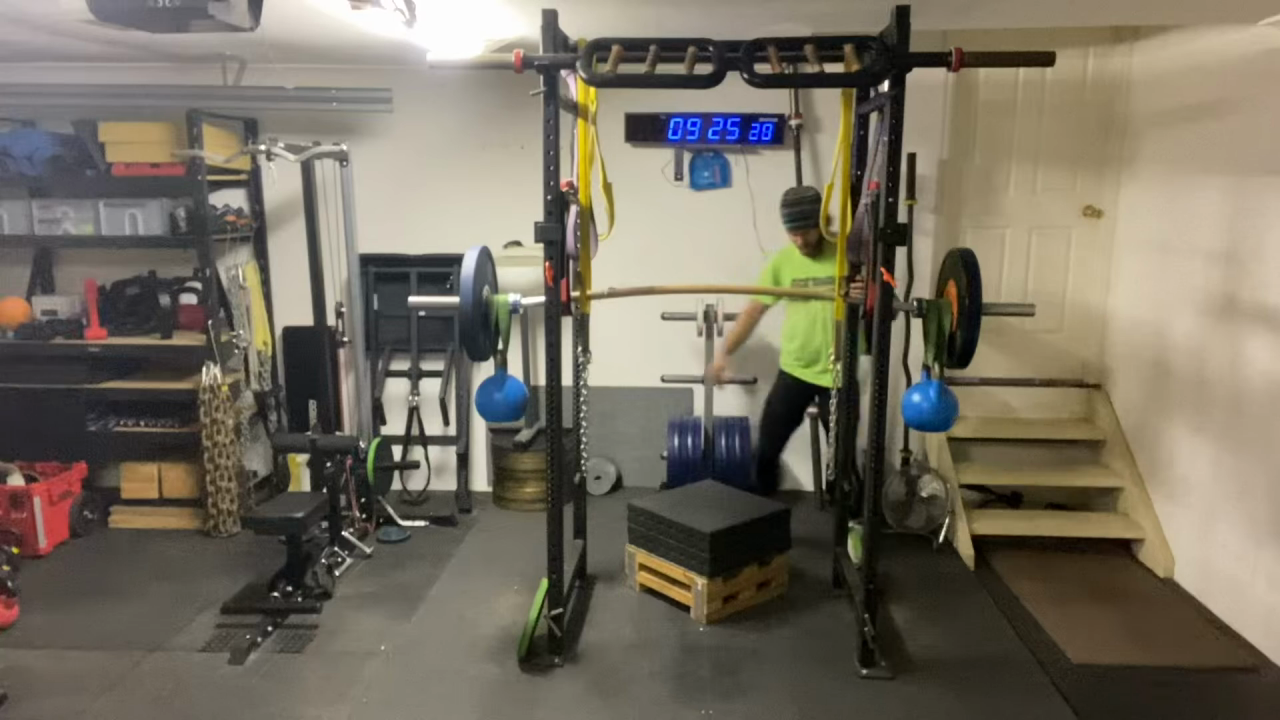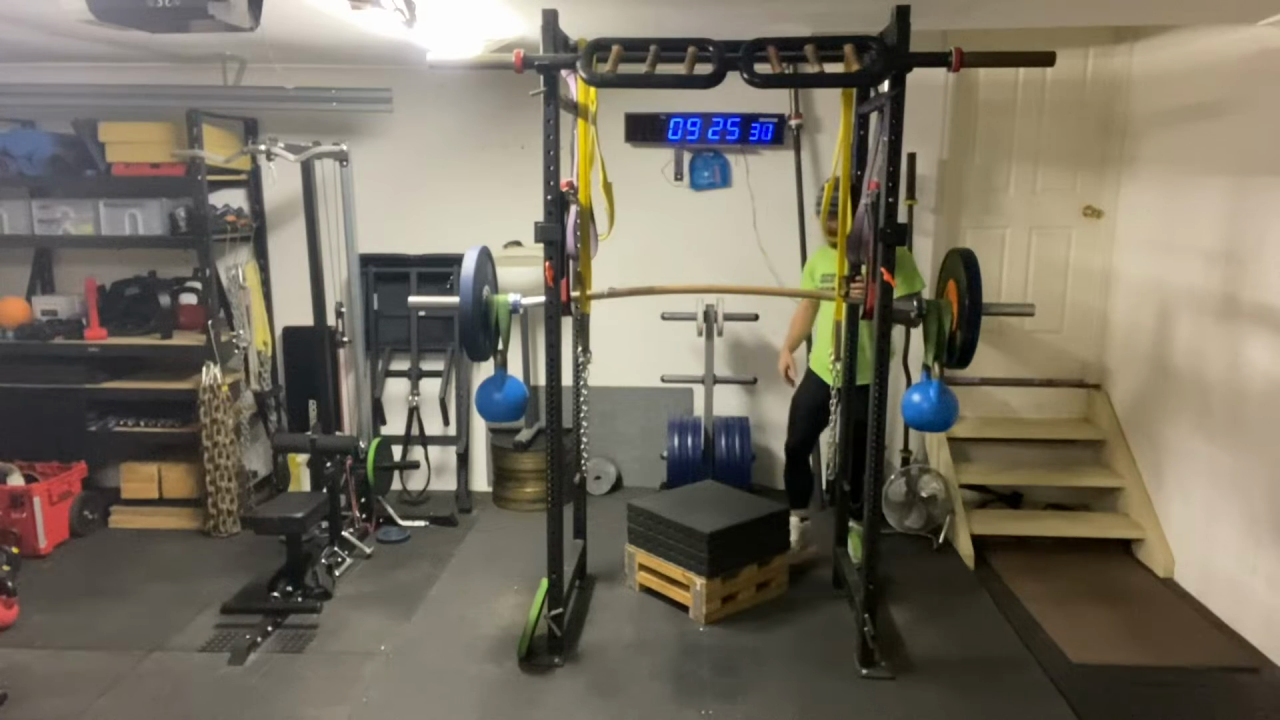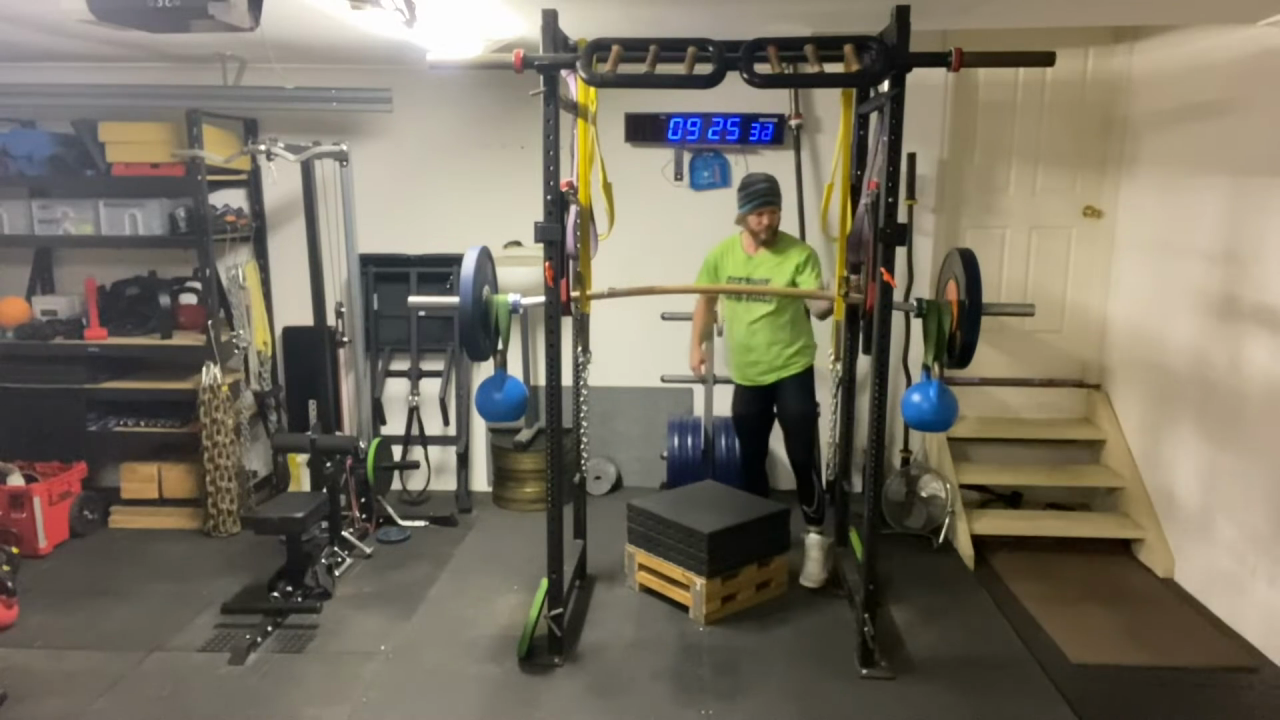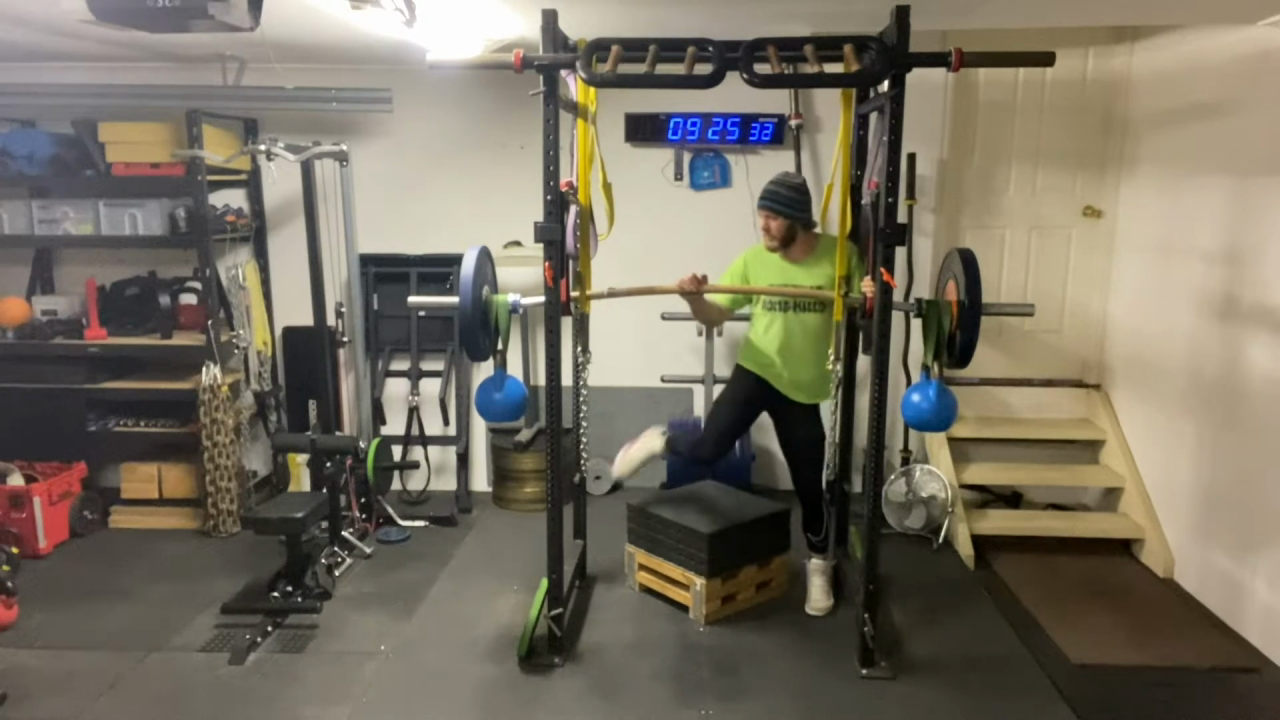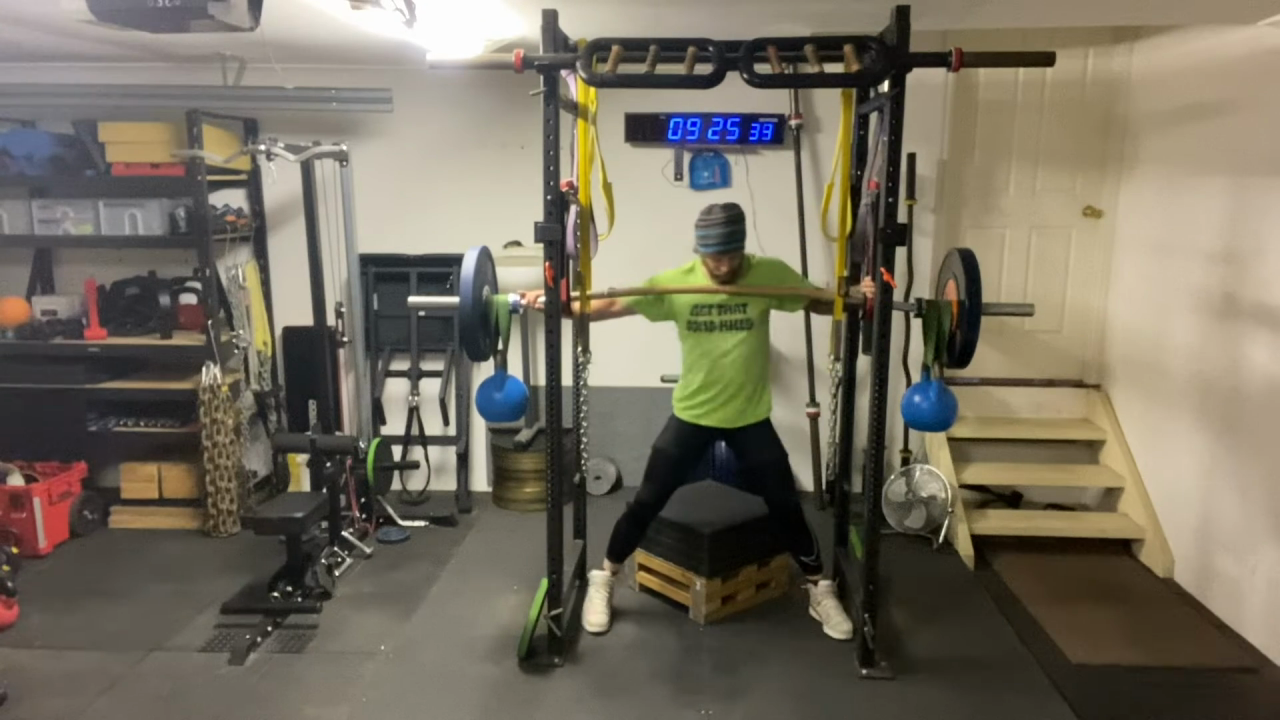
dt=1s
person 1, frame 1
right shoulder: (783, 261)
right elbow: (755, 308)
left wrist: (868, 300)
right wrist: (725, 351)
right hip: (795, 372)
right knee: (767, 451)
person 1, frame 2
left shoulder: (889, 253)
right shoulder: (820, 256)
right wrist: (788, 348)
left hip: (864, 375)
right hip: (820, 371)
left knee: (857, 460)
right knee: (796, 446)
left ankle: (856, 528)
right ankle: (798, 528)
person 1, frame 3
left shoulder: (800, 254)
right shoulder: (722, 253)
left elbow: (820, 308)
right elbow: (707, 299)
left wrist: (836, 297)
right wrist: (697, 344)
left hip: (792, 370)
right hip: (747, 374)
left knee: (803, 460)
right knee: (751, 461)
left ankle: (816, 541)
person 1, frame 4
left shoulder: (840, 255)
right shoulder: (753, 261)
right elbow: (714, 317)
left wrist: (873, 297)
right wrist: (693, 297)
left hip: (803, 389)
right hip: (756, 373)
left knee: (809, 486)
right knee: (707, 451)
left ankle: (819, 566)
right ankle: (661, 442)
person 1, frame 5
left shoulder: (770, 275)
right shoulder: (674, 283)
left elbow: (820, 301)
right elbow: (613, 305)
left wrist: (856, 296)
left hip: (750, 417)
right hip: (691, 414)
left knee: (786, 507)
right knee: (646, 502)
left ankle: (820, 591)
right ankle: (605, 580)
